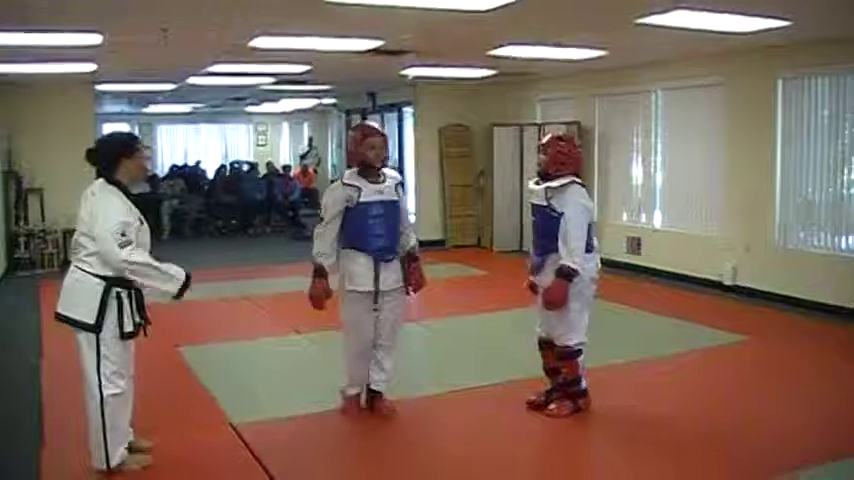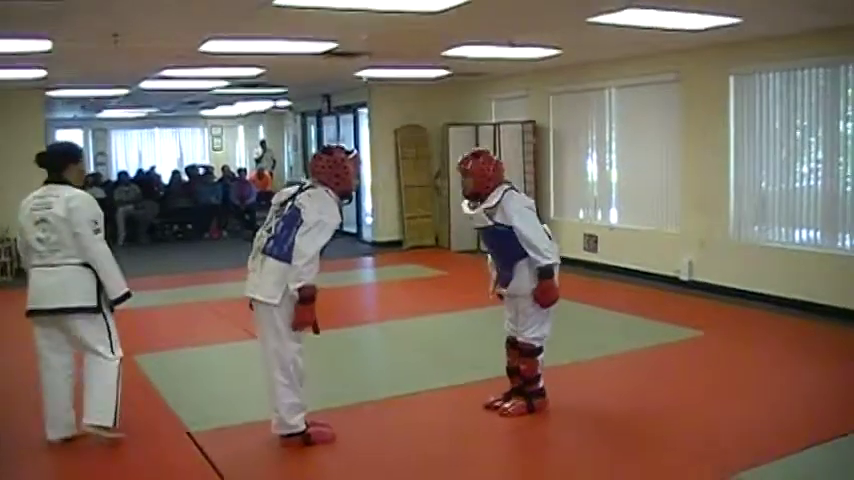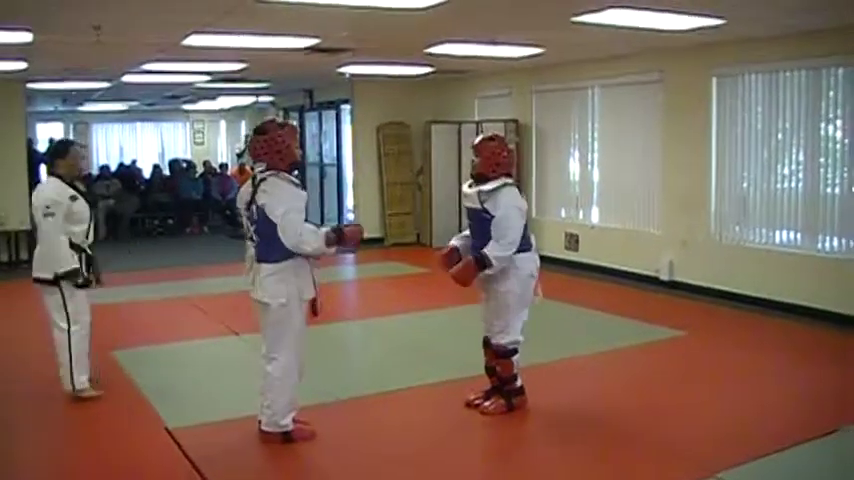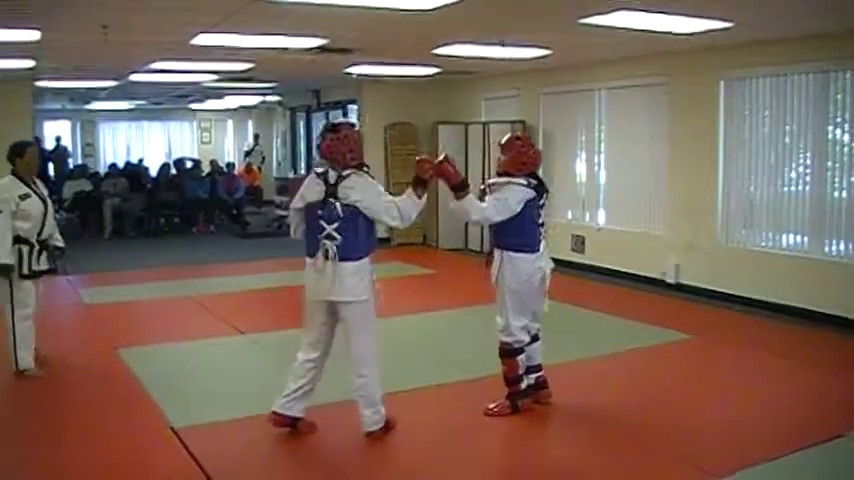
dt=1s
person 1, frame 1
left shoulder: (394, 182)
right shoulder: (343, 189)
left elbow: (404, 227)
right elbow: (325, 234)
left wrist: (413, 262)
right wrist: (319, 277)
left hip: (391, 270)
right hip: (359, 271)
left knee: (387, 336)
right knee: (358, 337)
left ankle: (377, 390)
right ankle: (353, 390)
person 1, frame 2
left shoulder: (297, 192)
right shoulder: (325, 206)
left elbow: (265, 234)
right elbow: (305, 255)
right wrist: (306, 301)
left hip: (265, 276)
right hip: (280, 283)
left knee: (284, 354)
right knee: (285, 355)
left ankle: (292, 419)
right ankle: (293, 428)
person 1, frame 3
left shoulder: (255, 184)
right shoulder: (283, 189)
right elbow: (296, 237)
right wrist: (338, 236)
left hip: (266, 274)
right hip: (283, 277)
left knee: (276, 350)
right knee: (285, 352)
left ankle: (273, 416)
right ankle: (277, 425)
person 1, frame 4
left shoulder: (312, 182)
right shoulder: (360, 184)
left elbow: (297, 229)
right elbow: (400, 215)
right wrist: (420, 184)
left hip: (318, 273)
right hip: (351, 275)
left knee: (313, 346)
right knee: (363, 351)
left ankle: (287, 409)
right ankle: (374, 420)
person 2, frame 1
left shoulder: (103, 193)
right shoulder: (109, 205)
right elbow: (127, 258)
right wrist: (176, 278)
left hip: (101, 295)
right hip: (100, 301)
left knee: (120, 372)
right knee: (107, 378)
left ankle: (121, 436)
right ankle: (111, 456)
person 2, frame 2
left shoulder: (29, 203)
right shoulder: (79, 200)
left elbow: (25, 250)
right elbow: (96, 250)
right wrist: (117, 290)
left hip: (41, 289)
right hip: (78, 287)
left knee: (54, 361)
right knee: (105, 352)
left ankle: (59, 429)
right ankle: (99, 420)
person 2, frame 3
left shoulder: (69, 189)
right shoulder: (51, 191)
right elbow: (52, 234)
left wrist: (83, 263)
right wrist: (68, 267)
left hip: (70, 262)
right hip: (59, 266)
left knee: (78, 320)
right knee: (70, 323)
left ankle: (74, 373)
right ankle: (77, 384)
person 2, frame 4
left shoulder: (38, 185)
left elbow: (47, 217)
left wrist: (56, 242)
left hip: (38, 254)
left knee: (30, 307)
right knee: (22, 309)
left ankle: (28, 350)
right ankle: (25, 363)
person 3, frame 1
left shoulder: (573, 195)
right shoulder: (544, 190)
left elbow: (573, 244)
left wrist: (562, 281)
right wrist: (534, 273)
left hip: (569, 277)
right hip: (547, 273)
left knee: (567, 337)
right knee: (546, 335)
left ankle: (577, 394)
right ankle: (557, 388)
person 3, frame 2
left shoulder: (511, 203)
right shoulder: (481, 206)
left elbow: (538, 242)
left wrist: (547, 279)
right wrist: (499, 277)
left hip: (530, 276)
right hip: (512, 277)
left knee: (529, 335)
right knee: (514, 333)
left ankle: (534, 394)
right ankle: (517, 388)
person 3, frame 3
left shoulder: (506, 196)
right shoulder: (480, 191)
left elbow: (505, 244)
left wrist: (474, 266)
right wrist: (456, 248)
left hip: (512, 272)
right hip: (495, 272)
left knee: (504, 333)
right knee: (491, 332)
left ankle: (513, 393)
right ankle: (497, 387)
person 3, frame 4
left shoulder: (515, 191)
right shoulder: (529, 187)
left elbow: (481, 214)
right elbow: (494, 212)
left wrist: (457, 185)
left hip: (516, 266)
right hip: (530, 263)
left knee: (511, 331)
right knee: (527, 325)
left ankle: (519, 395)
right ankle: (537, 385)
